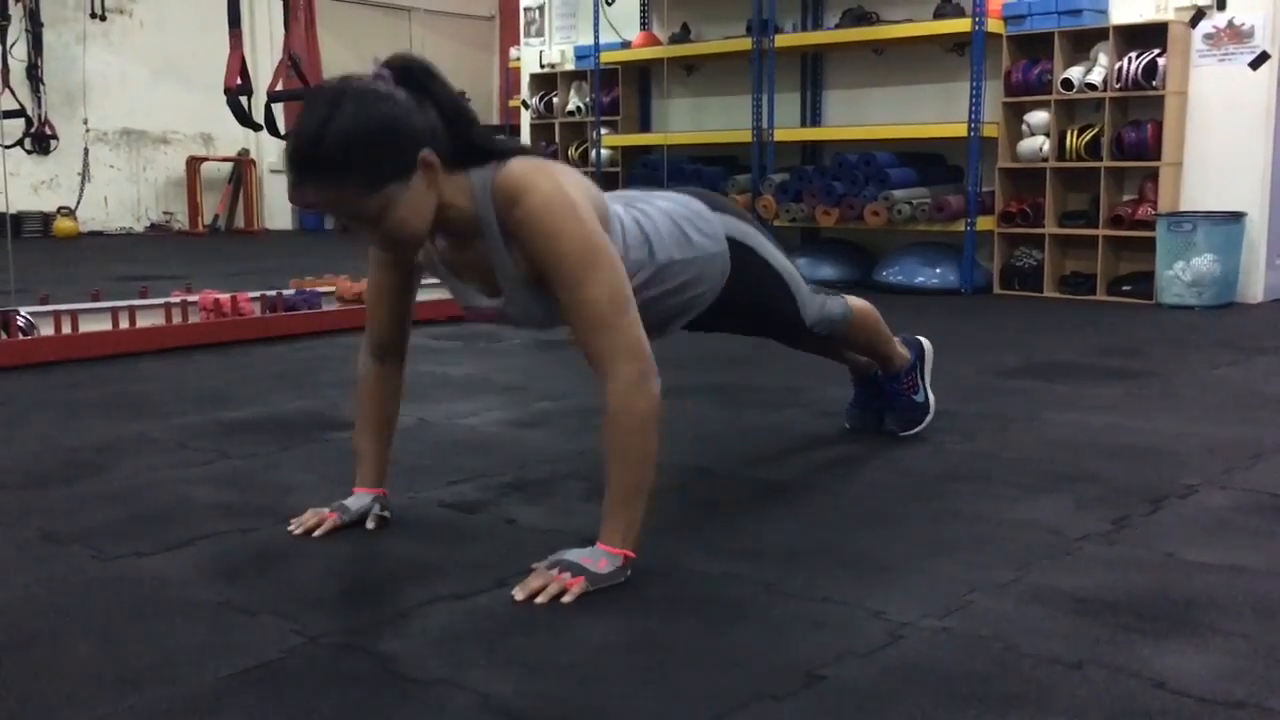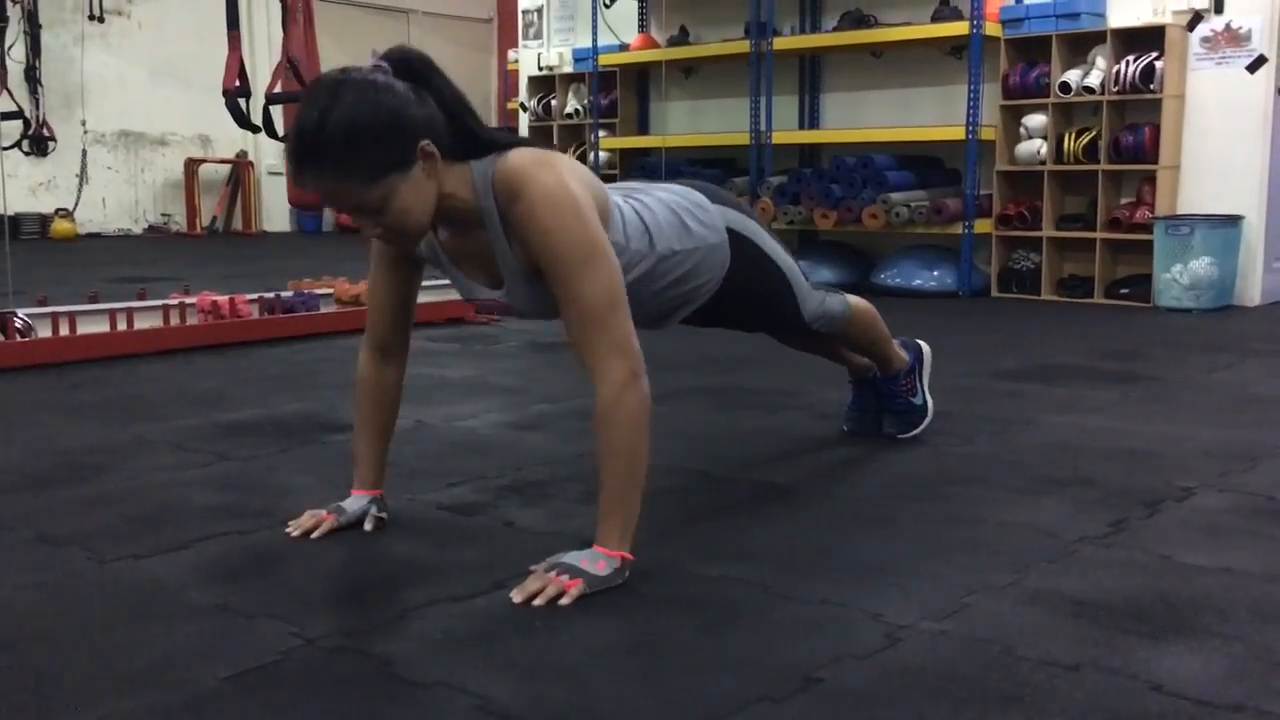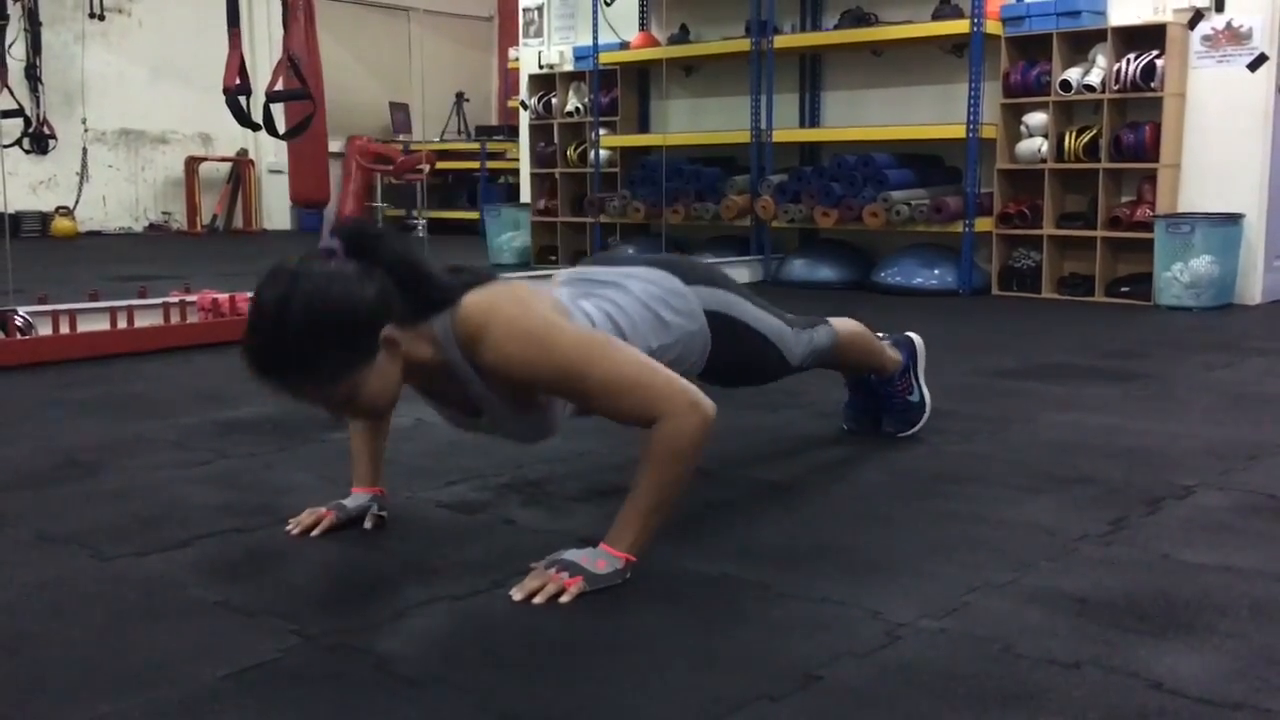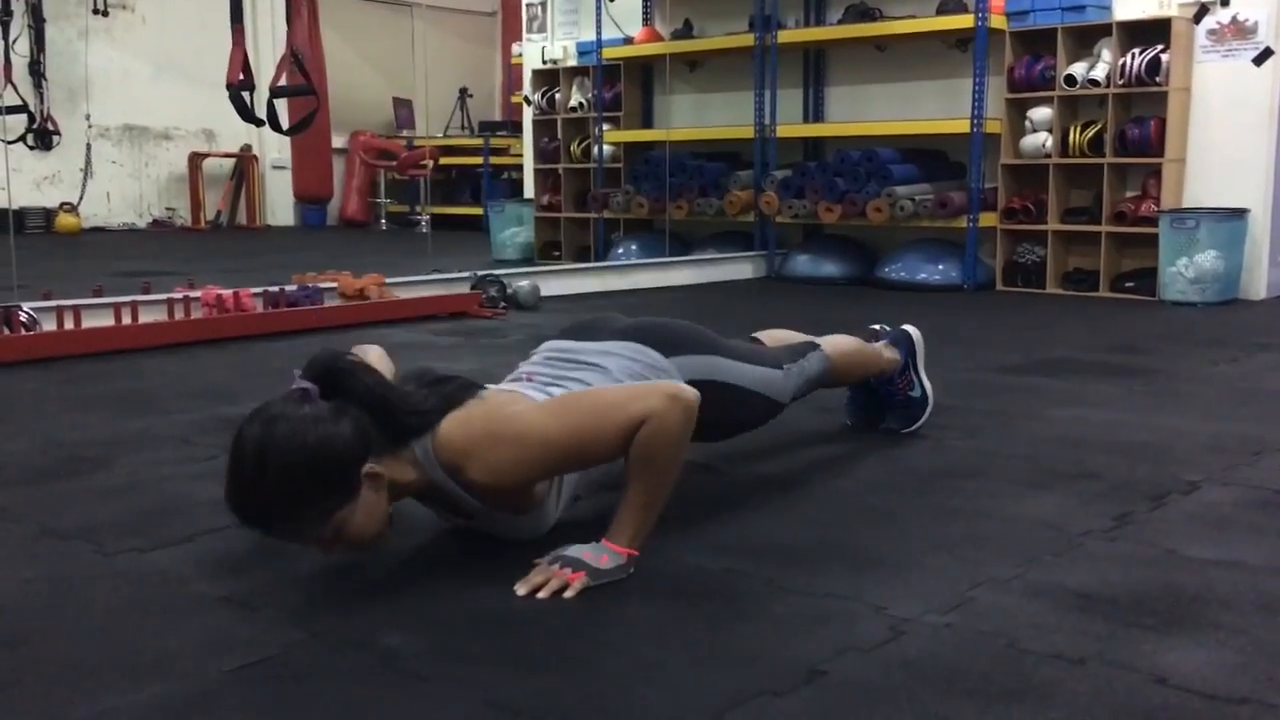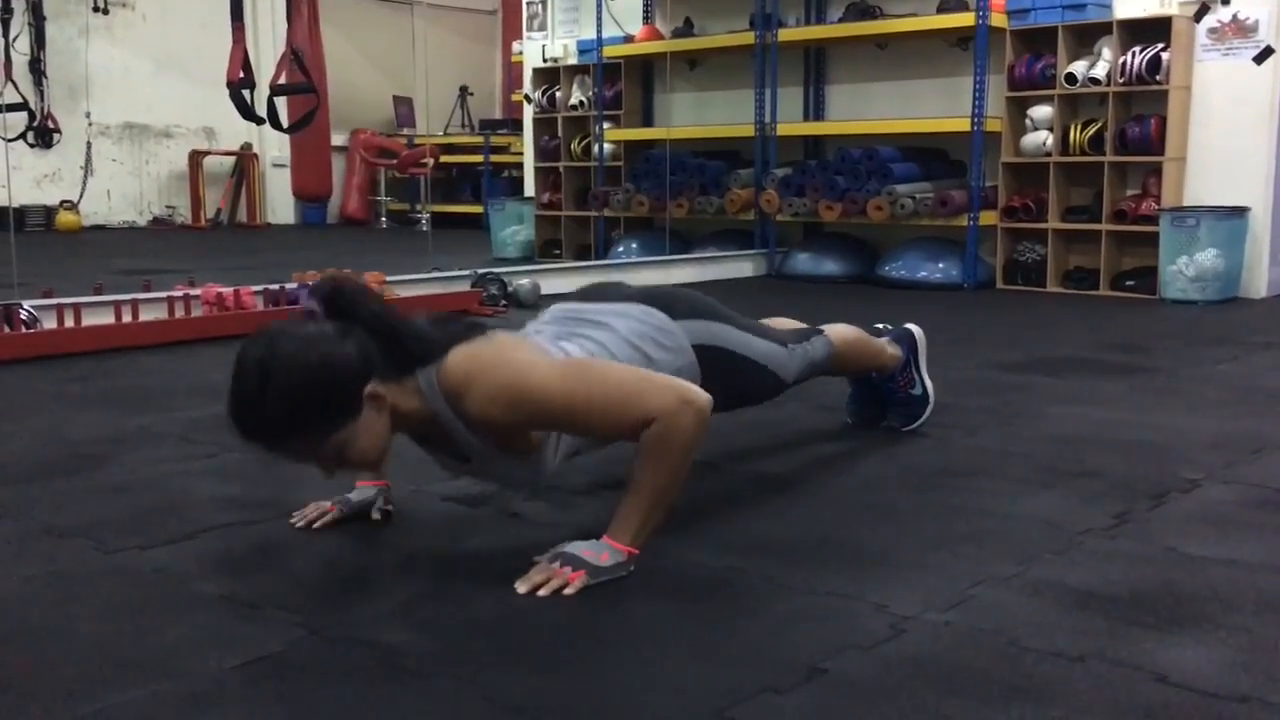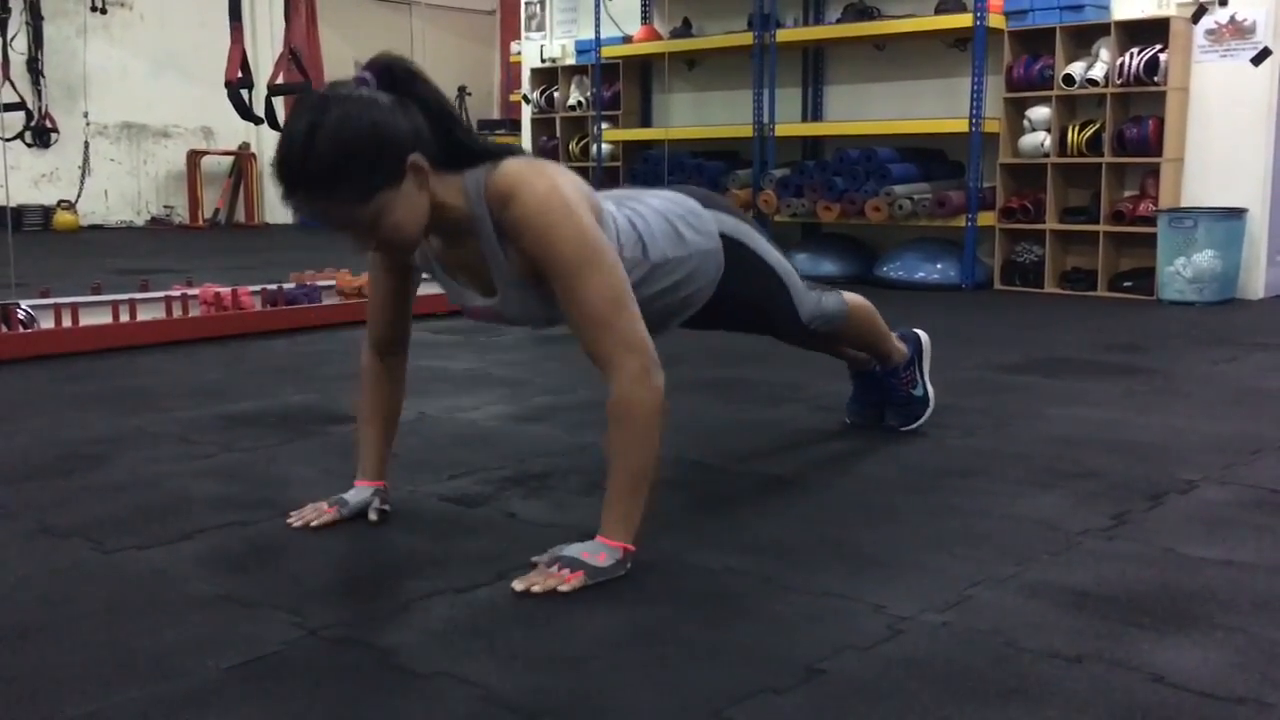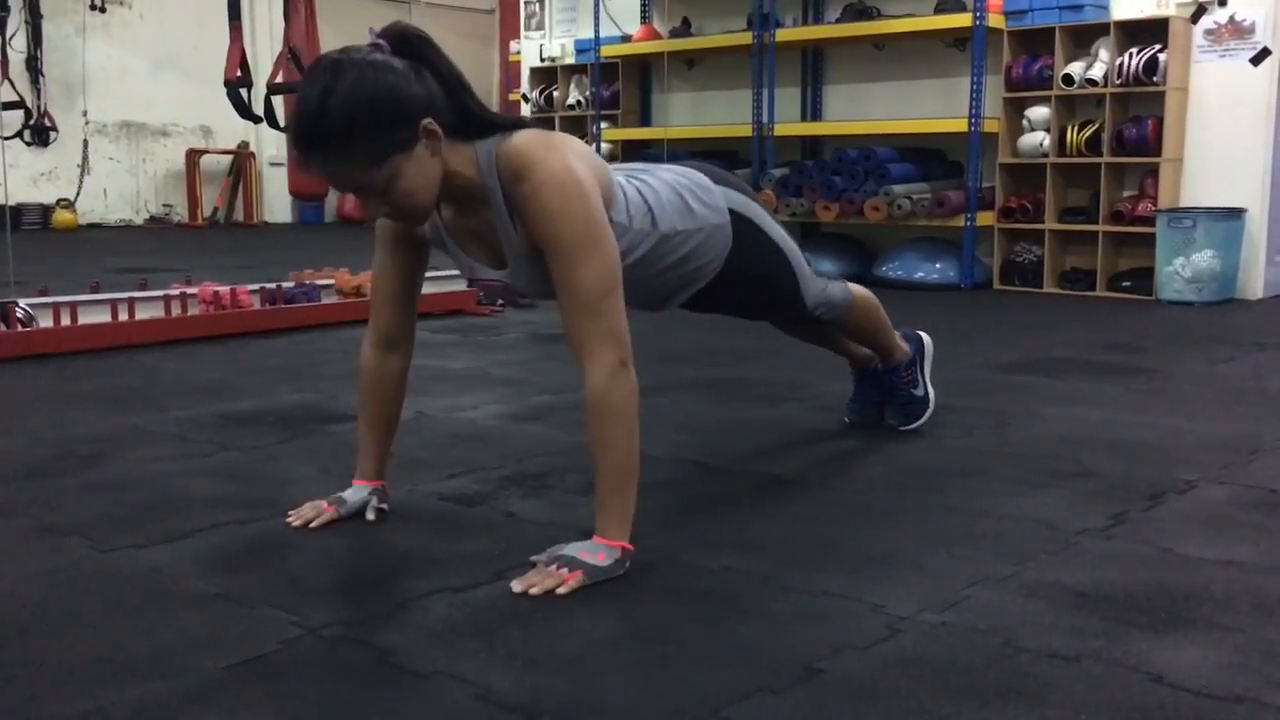
dt=0.3s
person 1, frame 1
left shoulder: (540, 204)
right shoulder: (404, 221)
left elbow: (632, 379)
right elbow: (379, 353)
left wrist: (613, 552)
right wrist: (368, 491)
left hip: (709, 250)
right hip: (650, 269)
left knee: (813, 321)
right knee: (795, 335)
left ankle: (903, 362)
right ankle: (864, 375)
person 1, frame 2
left shoulder: (540, 192)
right shoulder: (405, 208)
left elbow: (618, 375)
right elbow: (382, 352)
left wrist: (610, 552)
right wrist: (365, 491)
left hip: (709, 244)
right hip: (651, 269)
left knee: (812, 317)
right knee: (795, 333)
left ankle: (900, 363)
right ankle: (864, 375)
person 1, frame 3
left shoulder: (503, 335)
right shoulder: (385, 326)
left elbow: (688, 413)
left wrist: (615, 550)
right wrist: (364, 488)
left hip: (682, 314)
right hip: (602, 295)
left knee: (798, 347)
right knee: (786, 346)
left ankle: (892, 361)
right ankle: (868, 386)
person 1, frame 4
left shoulder: (481, 450)
right shoulder: (368, 426)
left elbow: (675, 405)
right elbow: (366, 354)
left wrist: (618, 548)
right wrist: (347, 511)
left hip: (667, 373)
right hip: (579, 358)
left knee: (791, 374)
right knee: (759, 351)
left ankle: (891, 353)
right ankle: (874, 345)
person 1, frame 5
left shoulder: (485, 384)
right shoulder: (372, 368)
left elbow: (687, 405)
left wrist: (618, 543)
right wrist: (367, 485)
left hip: (672, 344)
right hip: (591, 327)
left knee: (796, 361)
right knee: (773, 347)
left ankle: (892, 350)
right ankle: (880, 343)
person 1, frame 6
left shoulder: (532, 204)
right shoulder: (405, 207)
left elbow: (635, 374)
right elbow: (384, 350)
left wrist: (614, 542)
right wrist: (369, 480)
left hip: (700, 246)
right hip: (627, 238)
left knee: (810, 315)
right knee: (795, 330)
left ankle: (901, 359)
right ankle: (867, 373)
person 1, frame 7
left shoulder: (543, 174)
right shoulder: (411, 188)
left elbow: (609, 363)
right elbow: (387, 343)
left wrist: (611, 542)
right wrist: (366, 483)
left hip: (711, 227)
right hip: (653, 256)
left knee: (812, 305)
right knee: (789, 320)
left ankle: (901, 355)
right ankle: (868, 366)
